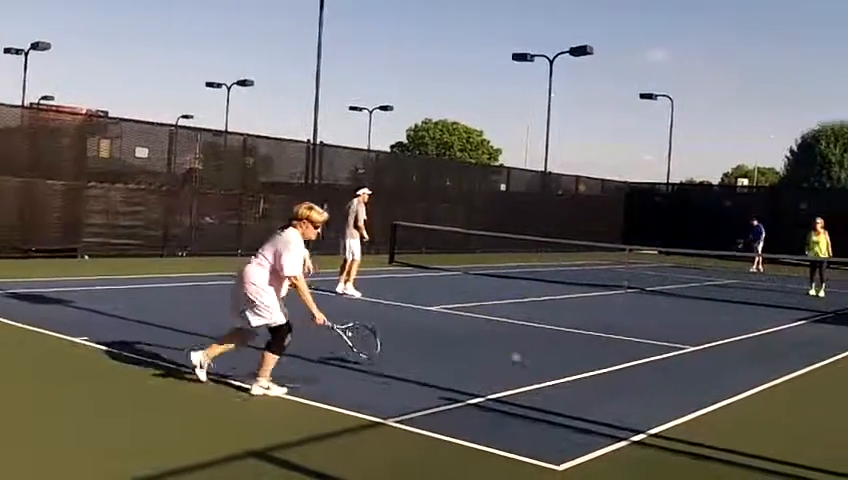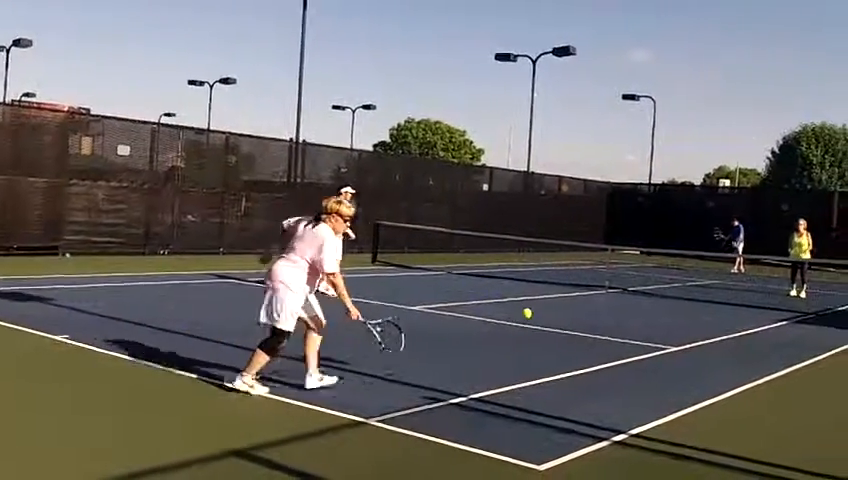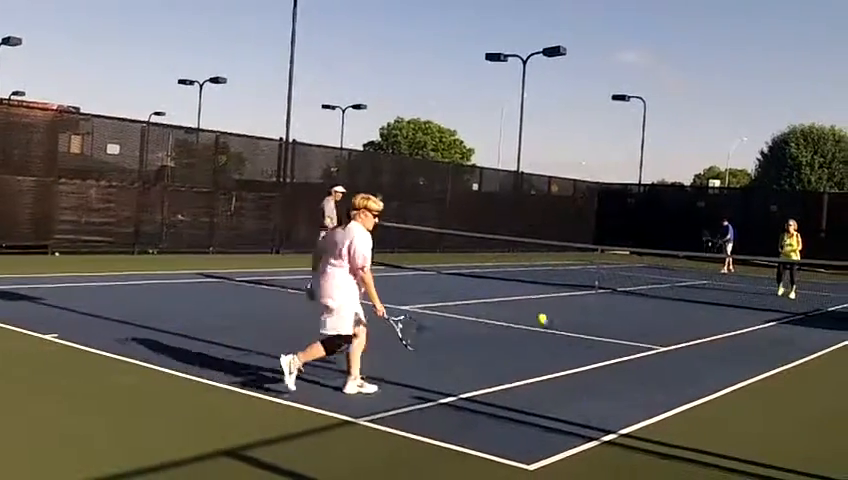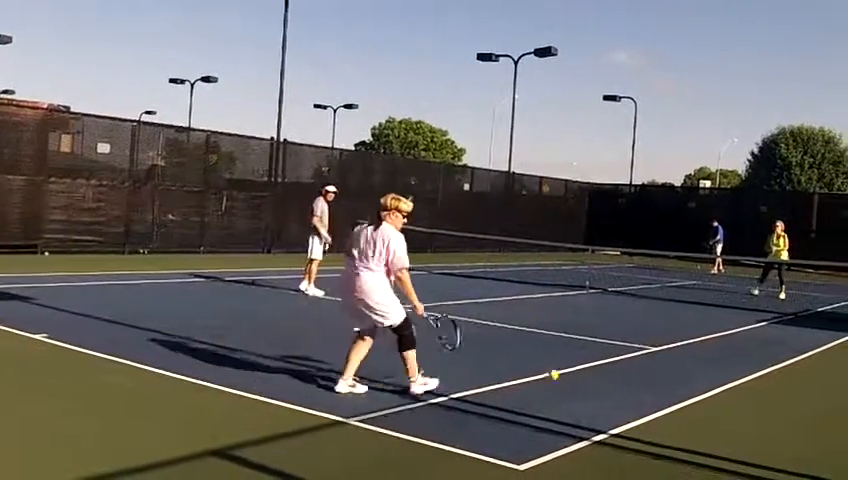
dt=0.2s
person 1, frame 1
left shoulder: (288, 233)
right shoulder: (292, 243)
right elbow: (295, 279)
left wrist: (306, 259)
right wrist: (314, 310)
left hip: (254, 285)
right hip: (258, 286)
left knee: (245, 331)
right knee: (283, 332)
left ankle: (203, 356)
right ankle: (261, 382)
person 1, frame 2
left shoulder: (307, 225)
right shoulder: (328, 239)
right elbow: (333, 276)
right wrist: (349, 306)
left hip: (294, 285)
right hip: (287, 284)
left knee: (315, 325)
right knee: (279, 335)
left ankle: (311, 374)
right ankle: (246, 378)
person 1, frame 3
left shoulder: (338, 231)
right shoulder: (362, 236)
left elbow: (318, 255)
right elbow: (363, 272)
left wrist: (316, 279)
right wrist: (376, 303)
left hip: (332, 287)
right hip: (340, 291)
left knee: (359, 332)
right knee: (339, 341)
left ankle: (353, 380)
right ankle: (294, 361)
person 1, frame 4
left shoulder: (362, 229)
right shoulder: (394, 237)
left elbow: (349, 252)
right elbow: (401, 273)
right wrist: (415, 302)
left hip: (352, 285)
right hip: (372, 288)
left knee: (366, 335)
right knee: (405, 330)
left ankle: (345, 380)
right ankle: (415, 380)
